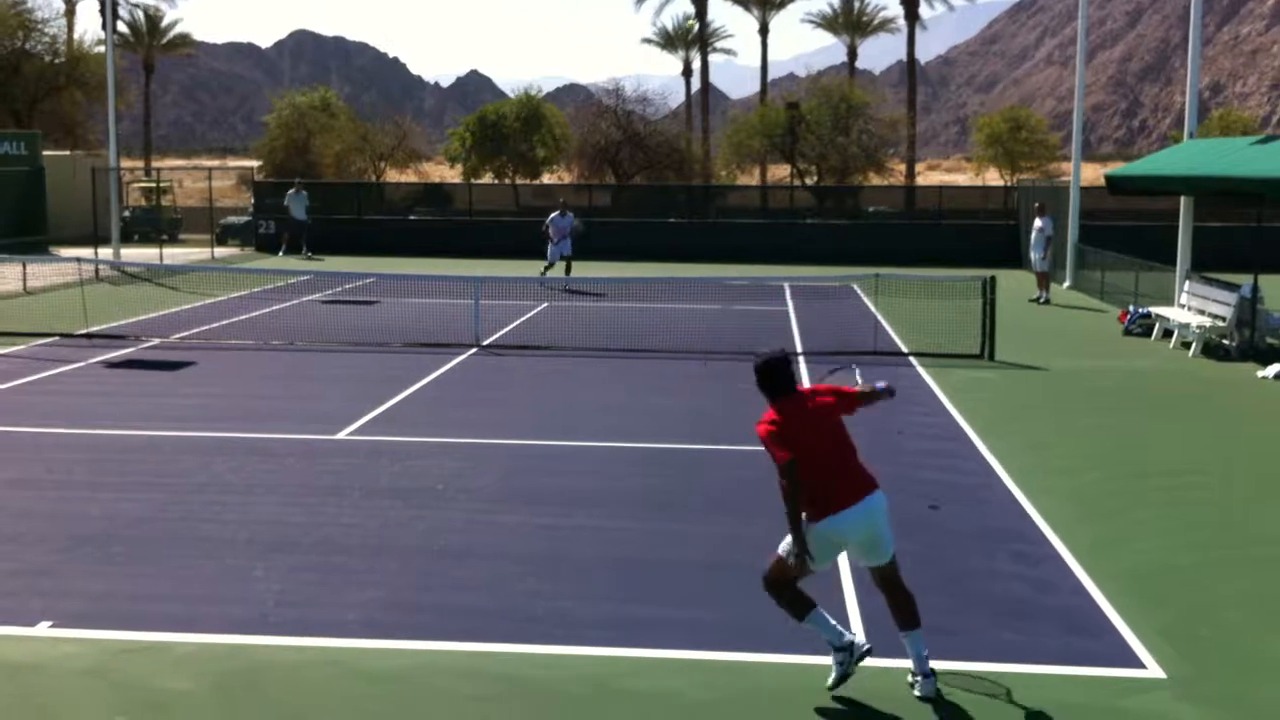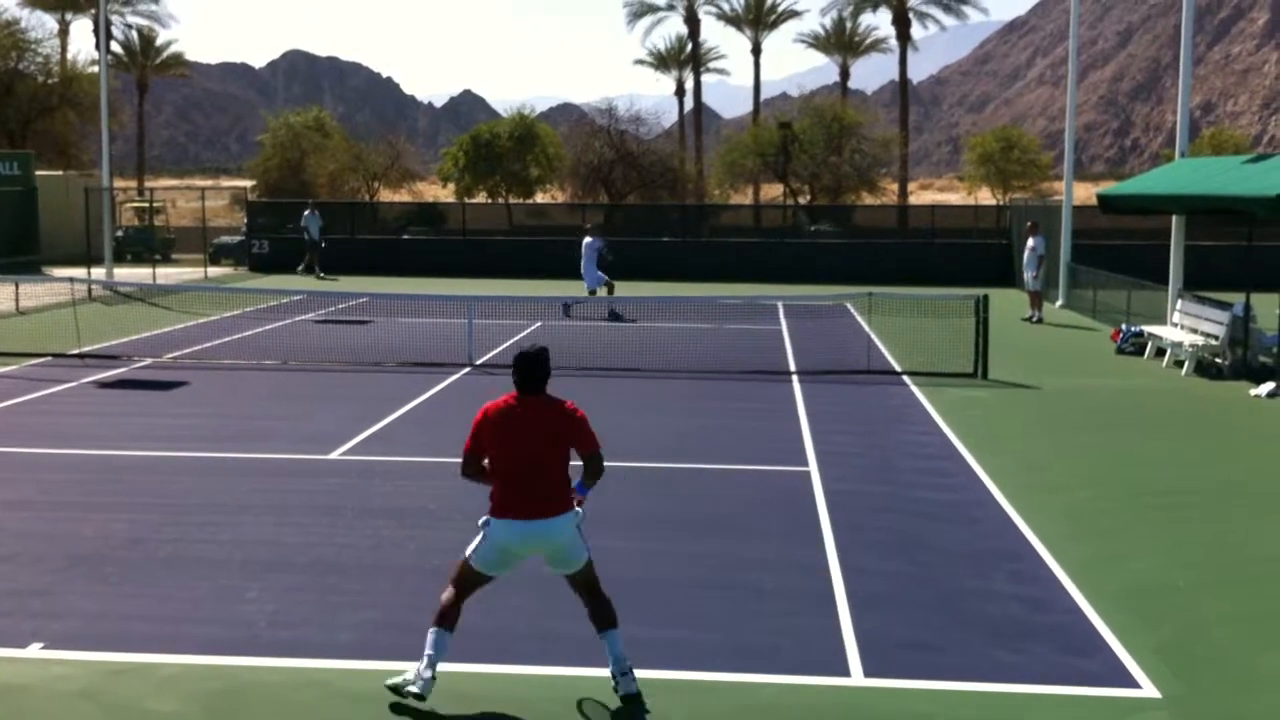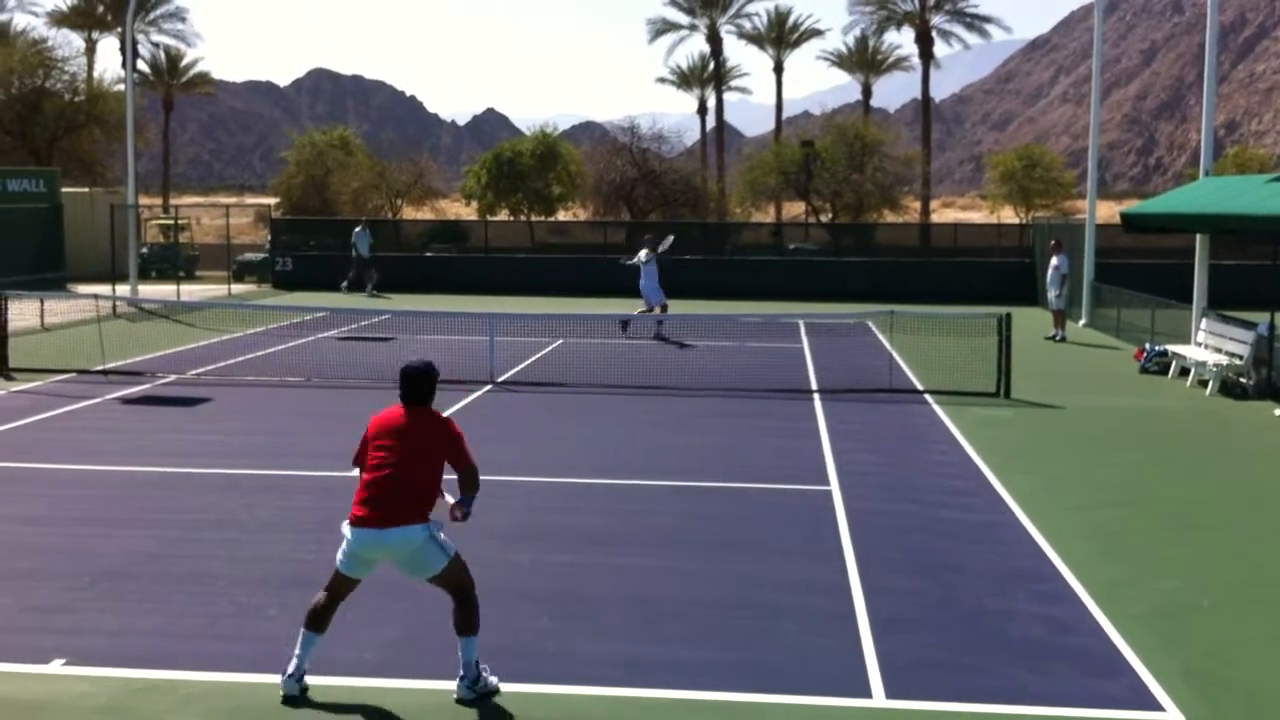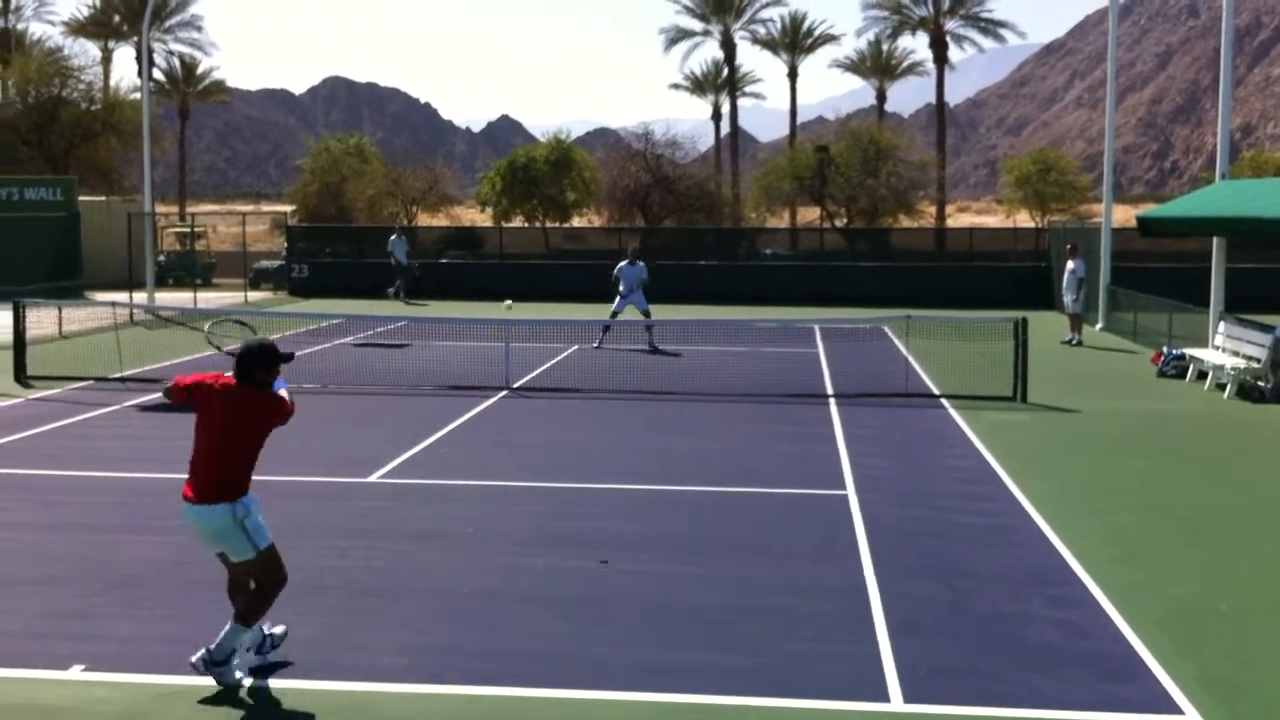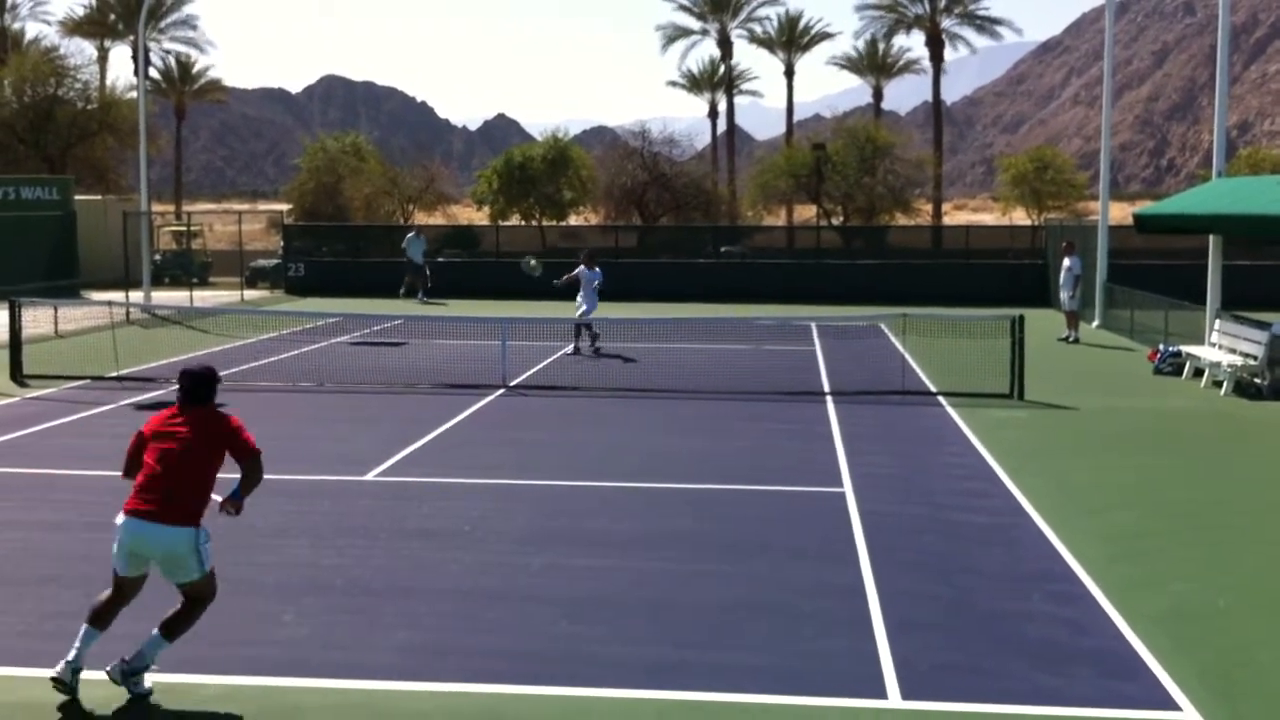
dt=0.7s
person 1, frame 1
left shoulder: (770, 425)
right shoulder: (822, 396)
left elbow: (790, 480)
right elbow: (866, 397)
left wrist: (798, 542)
right wrist: (882, 389)
left hip: (829, 520)
right hip: (871, 503)
left knee: (777, 582)
right knee: (892, 586)
left ankle: (842, 643)
right ankle: (923, 672)
person 1, frame 2
left shoulder: (490, 413)
right shoulder: (568, 414)
left elbow: (469, 470)
right elbow: (596, 466)
right wrist: (582, 490)
left hip: (506, 526)
right hip: (557, 524)
left knee: (456, 590)
right knee: (592, 592)
left ankle: (424, 674)
right ankle: (623, 676)
person 1, frame 3
left shoulder: (378, 422)
right shoulder: (444, 428)
right elbow: (470, 477)
right wrist: (465, 504)
left hip: (363, 529)
right hip: (410, 532)
left knee: (333, 593)
right knee: (464, 589)
left ankle: (295, 672)
right ankle: (471, 677)
person 1, frame 4
left shoulder: (210, 385)
right shoulder: (269, 404)
left elbow: (170, 391)
right elbow: (284, 406)
right wrist: (279, 386)
left hip: (195, 504)
right hip: (227, 507)
left knee: (238, 566)
right knee: (273, 579)
left ankle: (253, 638)
right ankle: (217, 656)
person 1, frame 5
left shoulder: (155, 422)
right shoulder: (225, 425)
left elbow: (129, 470)
right elbow: (254, 470)
right wrist: (237, 497)
left hip: (133, 523)
right hip: (178, 533)
left knee: (122, 593)
right knee: (200, 596)
left ankle: (71, 665)
right ankle: (133, 667)
